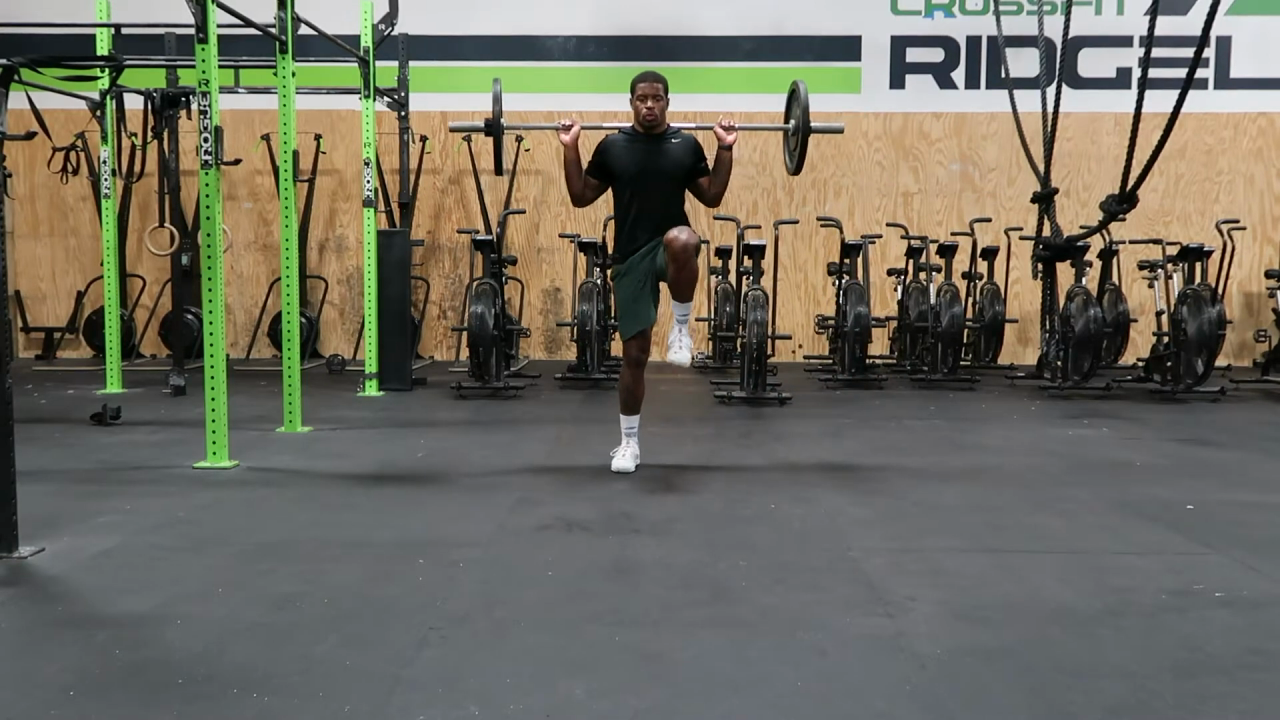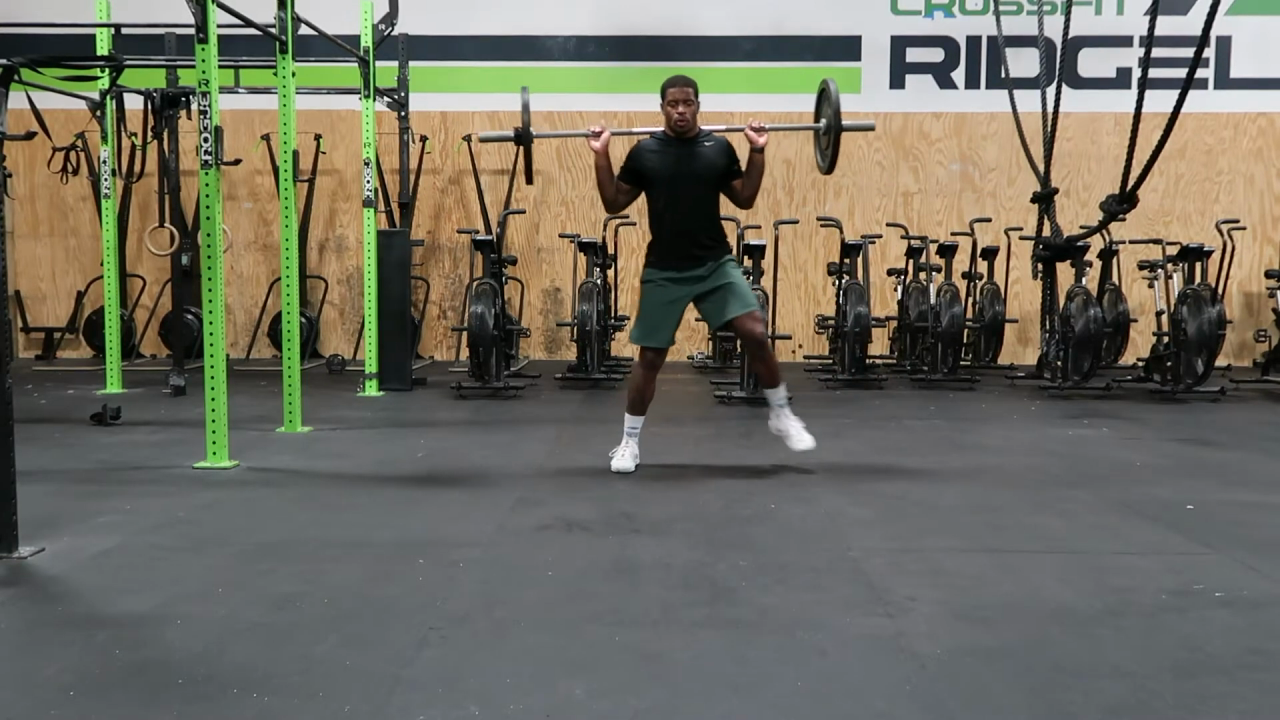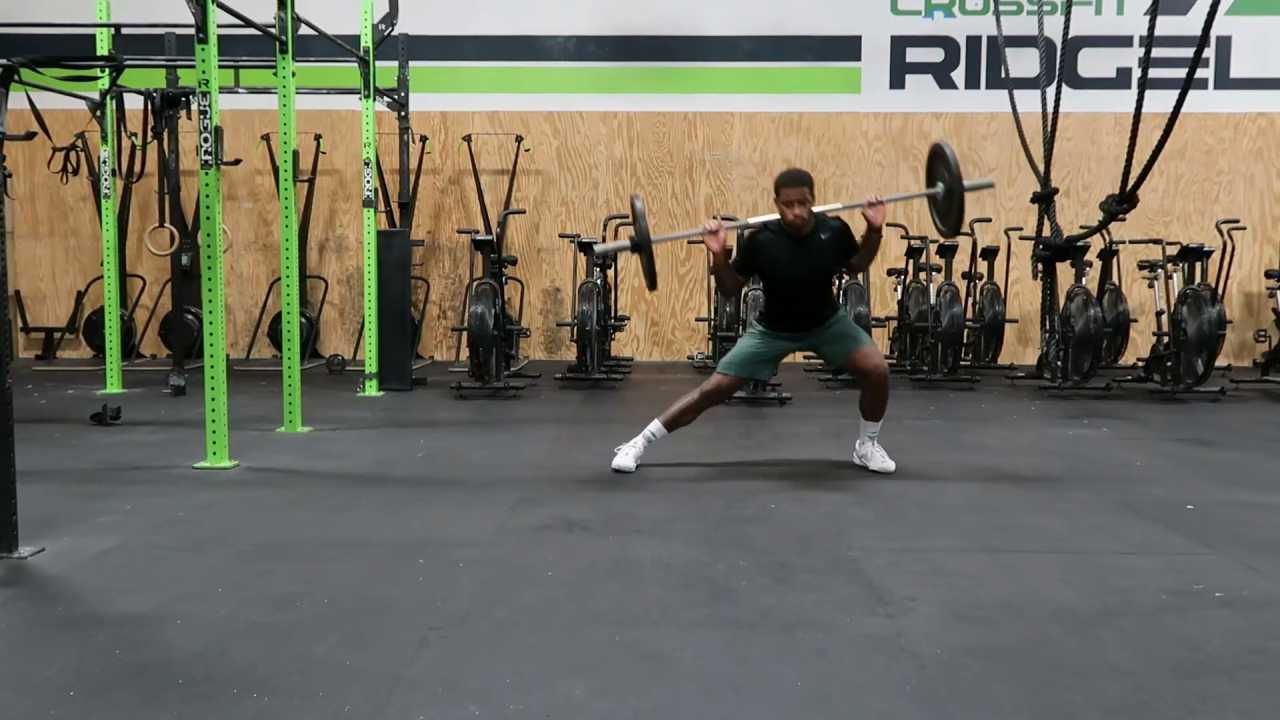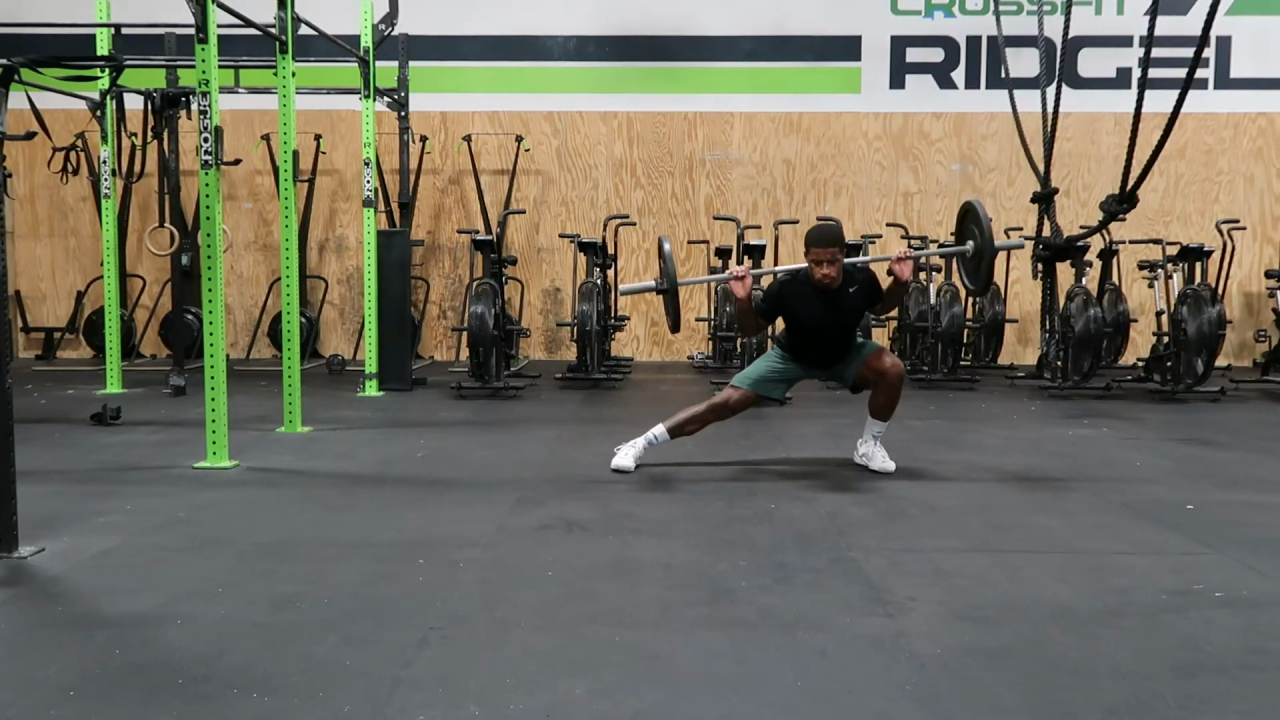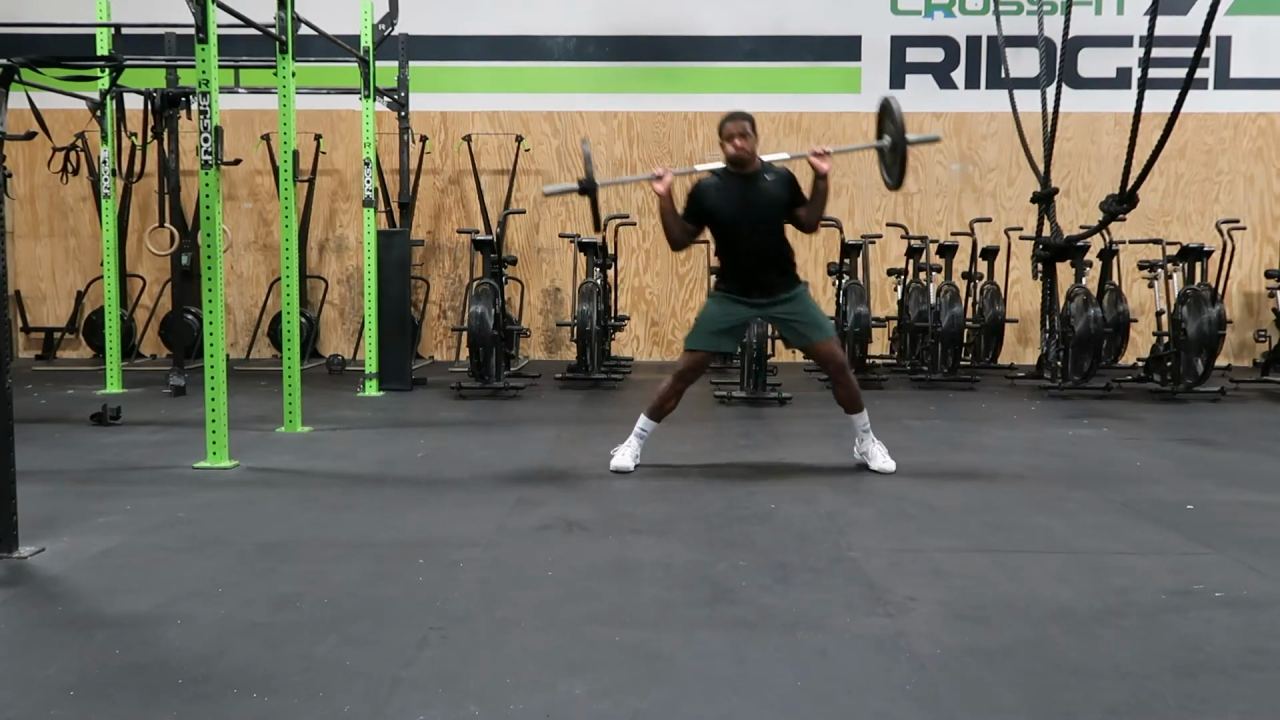
dt=0.5s
person 1, frame 1
left shoulder: (686, 144)
right shoulder: (612, 146)
left elbow: (712, 197)
right elbow: (581, 197)
left wrist: (725, 149)
right wrist: (570, 148)
left hip: (670, 248)
right hip: (630, 257)
left knee: (681, 241)
right knee: (635, 353)
left ankle: (681, 329)
right ankle: (629, 442)
person 1, frame 2
left shoulder: (718, 147)
right shoulder: (644, 151)
left elbow: (744, 199)
right elbow: (614, 204)
left wrist: (757, 151)
right wrist: (601, 156)
left hip: (717, 263)
right hip: (663, 271)
left knee: (756, 336)
right knee: (651, 357)
left ankle: (782, 416)
right ankle: (629, 442)
person 1, frame 3
left shoulder: (833, 229)
right shoulder: (760, 241)
left elbow: (857, 265)
right elbow: (728, 289)
left wrist: (874, 229)
right wrist: (718, 253)
left hip: (826, 321)
right hip: (773, 330)
left knee: (876, 371)
right knee: (715, 388)
left ankle: (867, 445)
right ankle: (639, 444)
person 1, frame 4
left shoulder: (861, 279)
right shoulder: (788, 287)
left elbow: (880, 309)
right elbow: (751, 329)
left wrist: (901, 283)
right wrist: (743, 299)
left hip: (845, 353)
right hip: (791, 356)
left knee: (892, 369)
right knee: (725, 403)
left ankle: (869, 445)
right ankle: (638, 445)
person 1, frame 5
left shoulder: (780, 178)
right shoulder: (707, 189)
left elbow: (808, 223)
right elbow: (678, 242)
left wrist: (821, 177)
right wrist: (665, 198)
left hip: (786, 292)
right hip: (731, 296)
left knee: (834, 361)
right knee: (688, 368)
left ankle: (866, 441)
right ankle: (634, 442)
